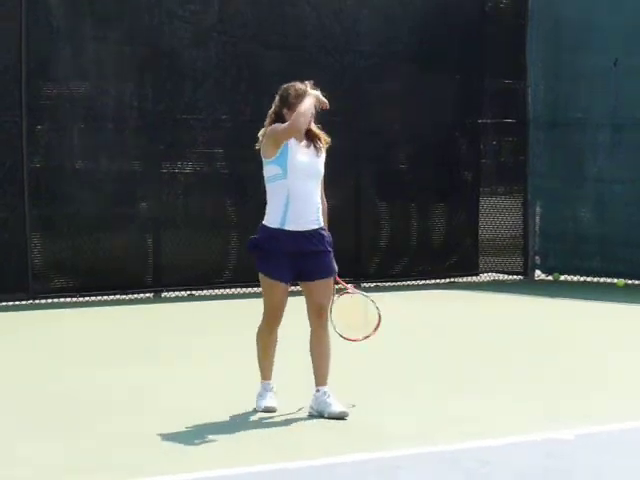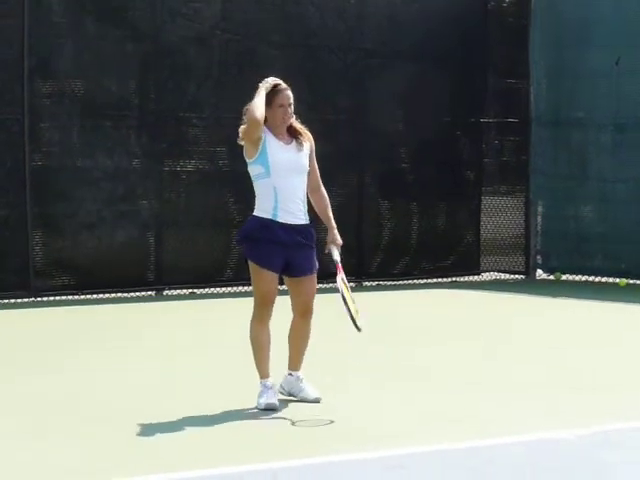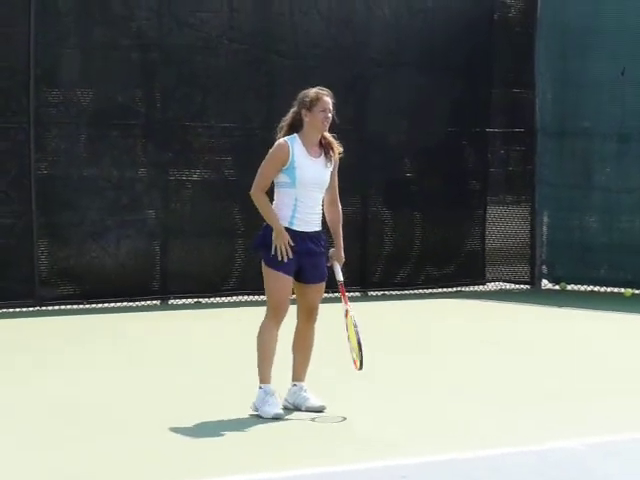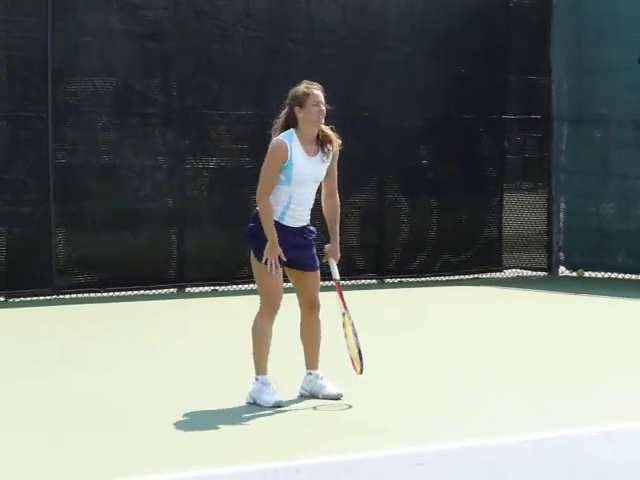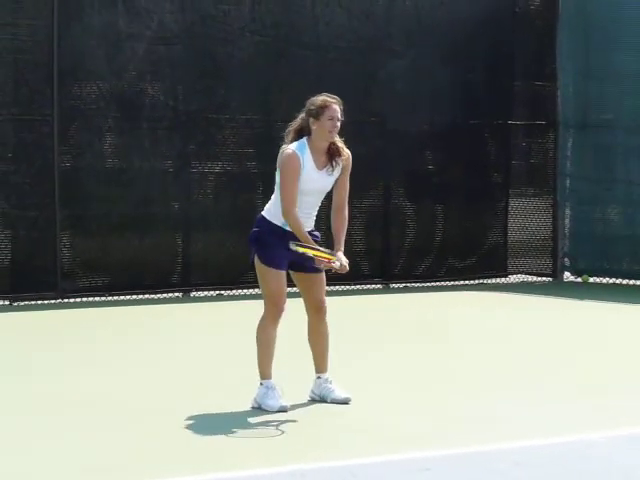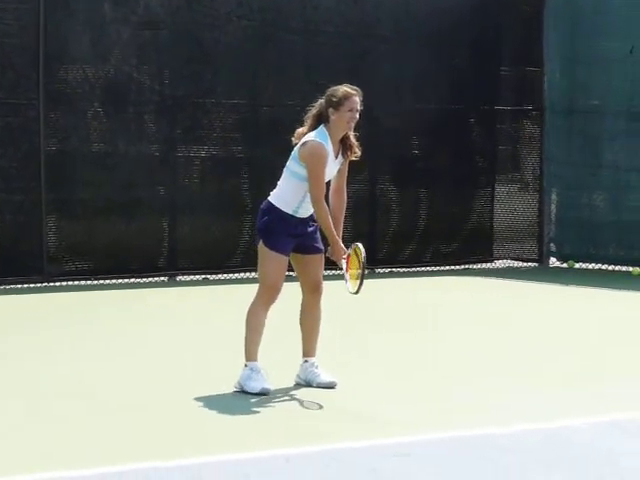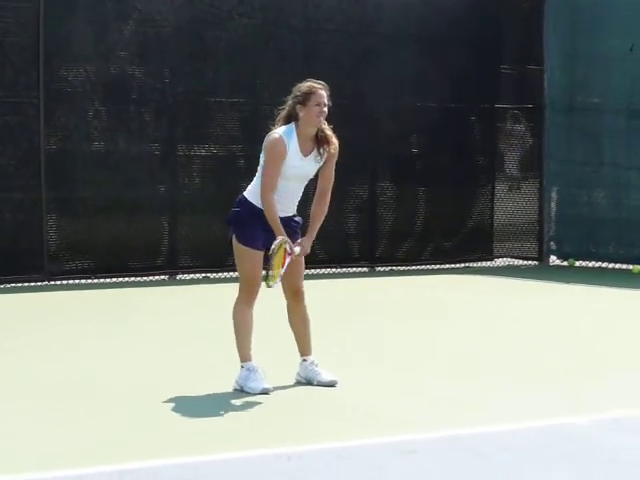
dt=0.7s
person 1, frame 1
left shoulder: (319, 143)
right shoulder: (273, 136)
right elbow: (296, 126)
left wrist: (325, 235)
right wrist: (311, 96)
left hip: (314, 239)
right hip: (278, 238)
left knee: (320, 316)
right knee: (272, 318)
left ankle: (322, 395)
right ankle: (266, 387)
person 1, frame 2
left shoulder: (304, 139)
right shoulder: (254, 138)
left elbow: (316, 189)
right elbow: (253, 118)
left wrist: (332, 228)
right wrist: (263, 87)
left hip: (301, 232)
right hip: (267, 231)
left knee: (305, 311)
right knee: (263, 309)
left ankle: (293, 378)
right ankle: (266, 386)
person 1, frame 3
left shoulder: (331, 152)
right shoulder: (285, 147)
right elbow: (257, 191)
left wrist: (339, 243)
right wrist: (277, 228)
left hip: (314, 240)
right hip: (283, 239)
left knee: (309, 317)
right knee: (276, 312)
left ankle: (298, 389)
right ankle: (265, 391)
person 1, frame 4
left shoulder: (330, 146)
right shoulder: (282, 145)
left elbow: (330, 196)
right elbow: (262, 196)
left wrist: (335, 238)
right wrist: (272, 241)
left hip: (302, 232)
right hip: (271, 230)
left knee: (311, 305)
right knee: (270, 305)
left ankle: (312, 377)
right ankle: (261, 383)
person 1, frame 5
left shoulder: (342, 157)
right shoulder: (292, 156)
left elbow: (339, 207)
right elbow: (288, 211)
left wrist: (338, 249)
right wrist: (315, 249)
left hip: (306, 234)
right hip: (272, 233)
left knee: (319, 309)
right knee: (274, 309)
left ankle: (322, 381)
right ankle: (266, 387)
person 1, frame 6
left shoulder: (346, 145)
right shoulder: (316, 146)
left elbow: (338, 193)
right elbow: (319, 201)
left wrist: (338, 238)
right wrist: (336, 243)
left hip: (305, 221)
right hip: (278, 218)
left knee: (314, 291)
right knee: (268, 292)
left ankle: (308, 366)
right ankle: (250, 369)
person 1, frame 7
left shoulder: (329, 145)
right shoulder: (278, 140)
left elbow: (323, 194)
right elbow: (266, 195)
left wrist: (309, 237)
right wrist: (282, 238)
left hip: (288, 219)
right hip: (252, 215)
left knee: (296, 293)
right knee: (249, 291)
left ankle: (307, 364)
right ankle: (247, 370)
